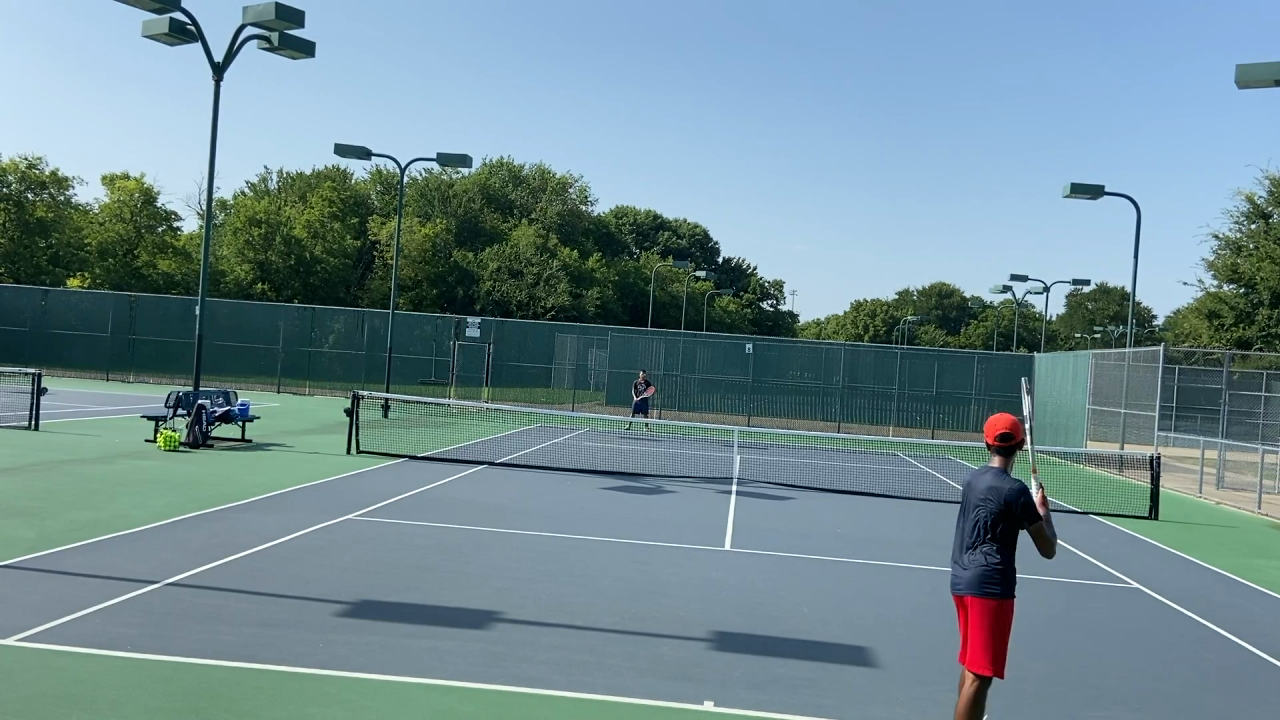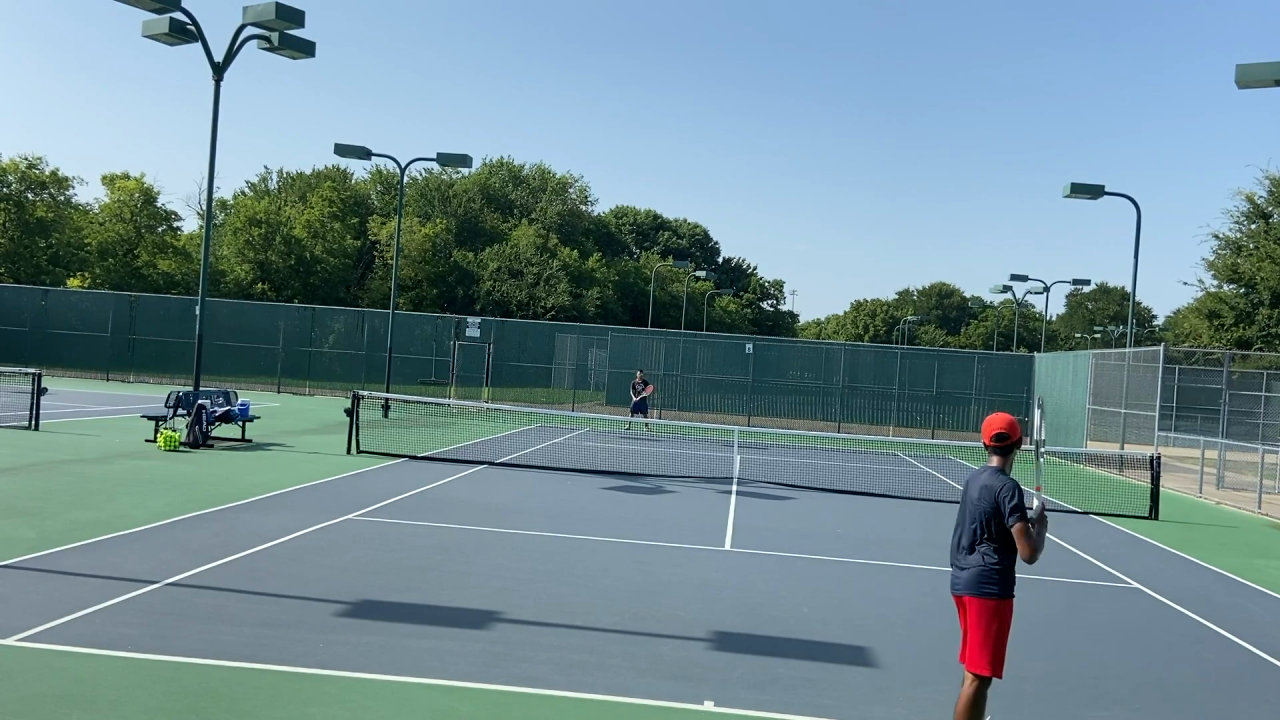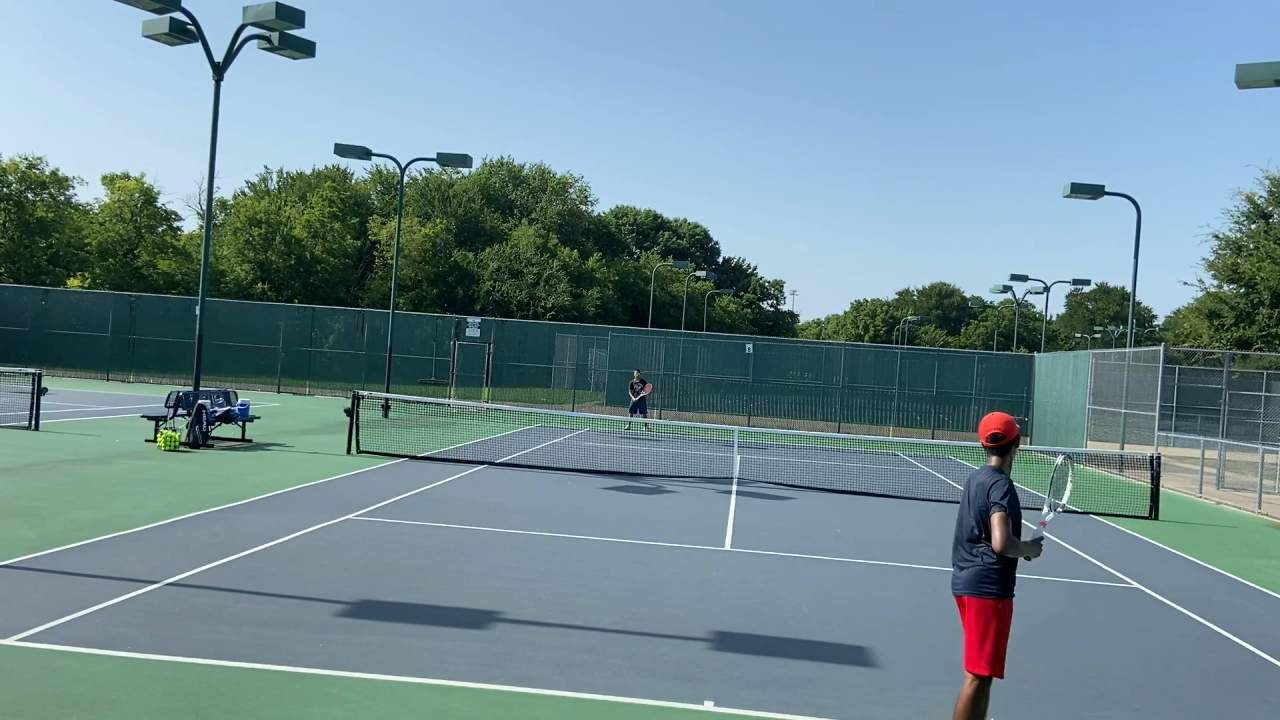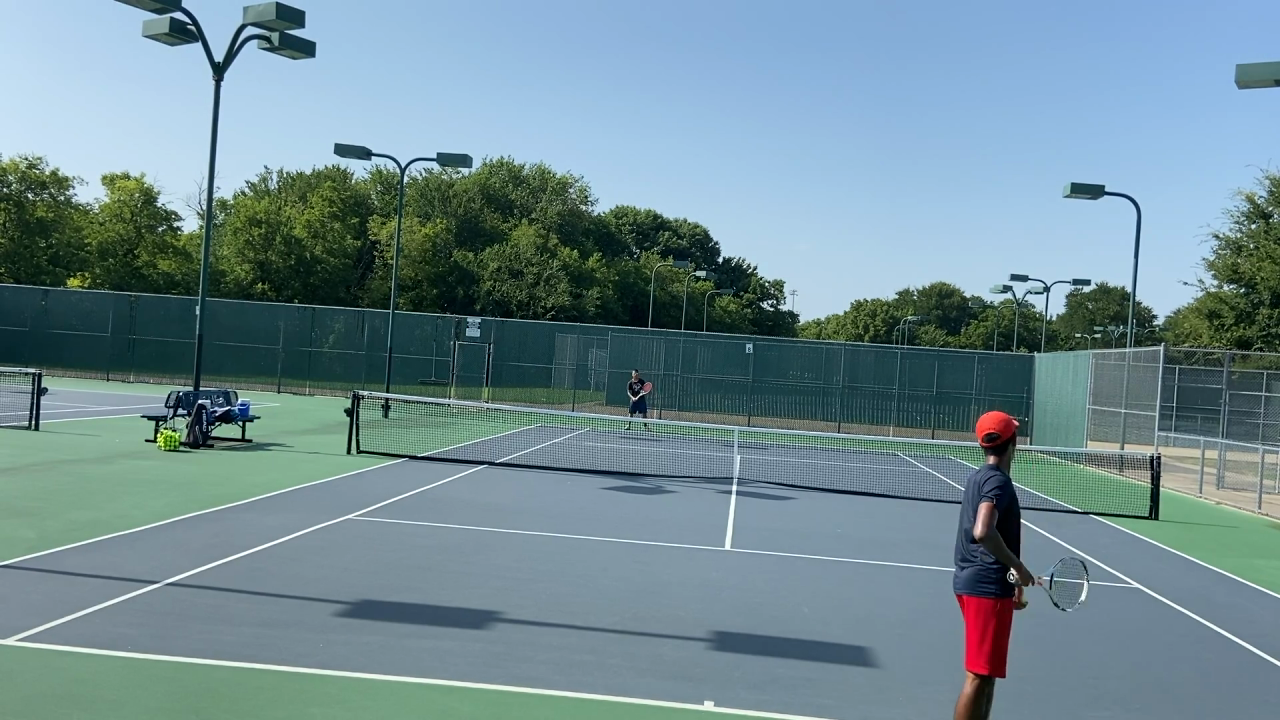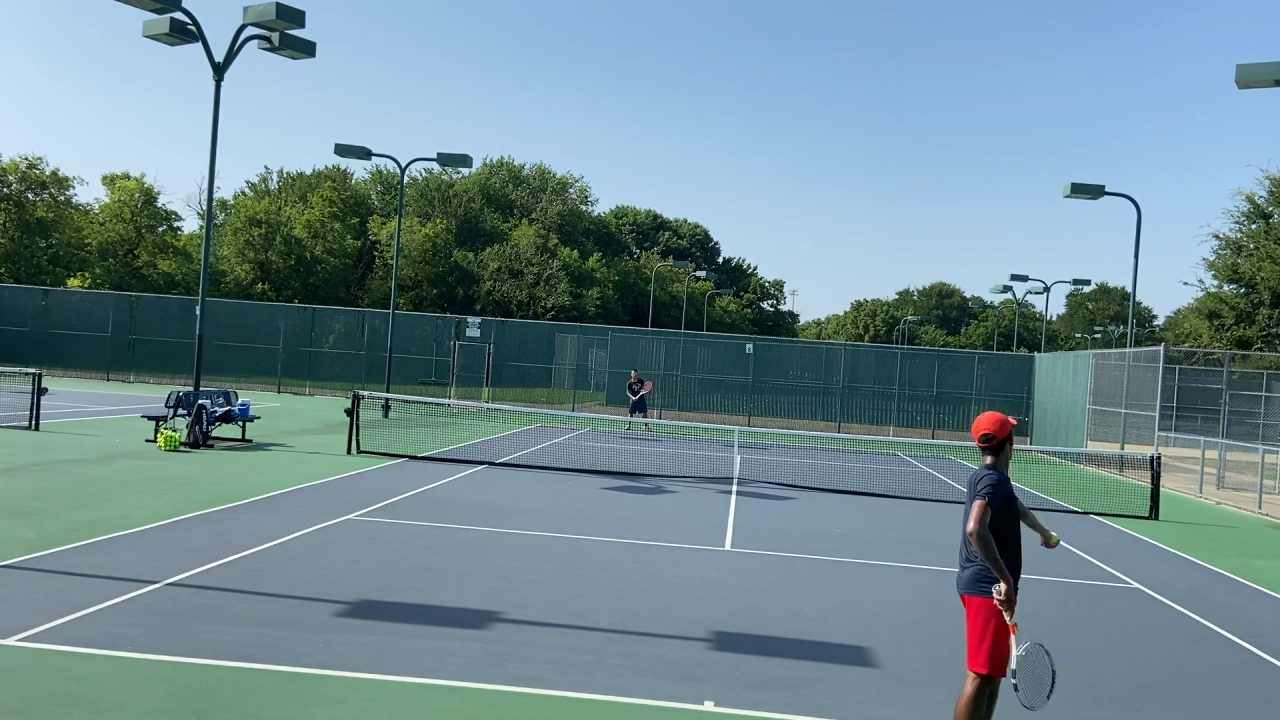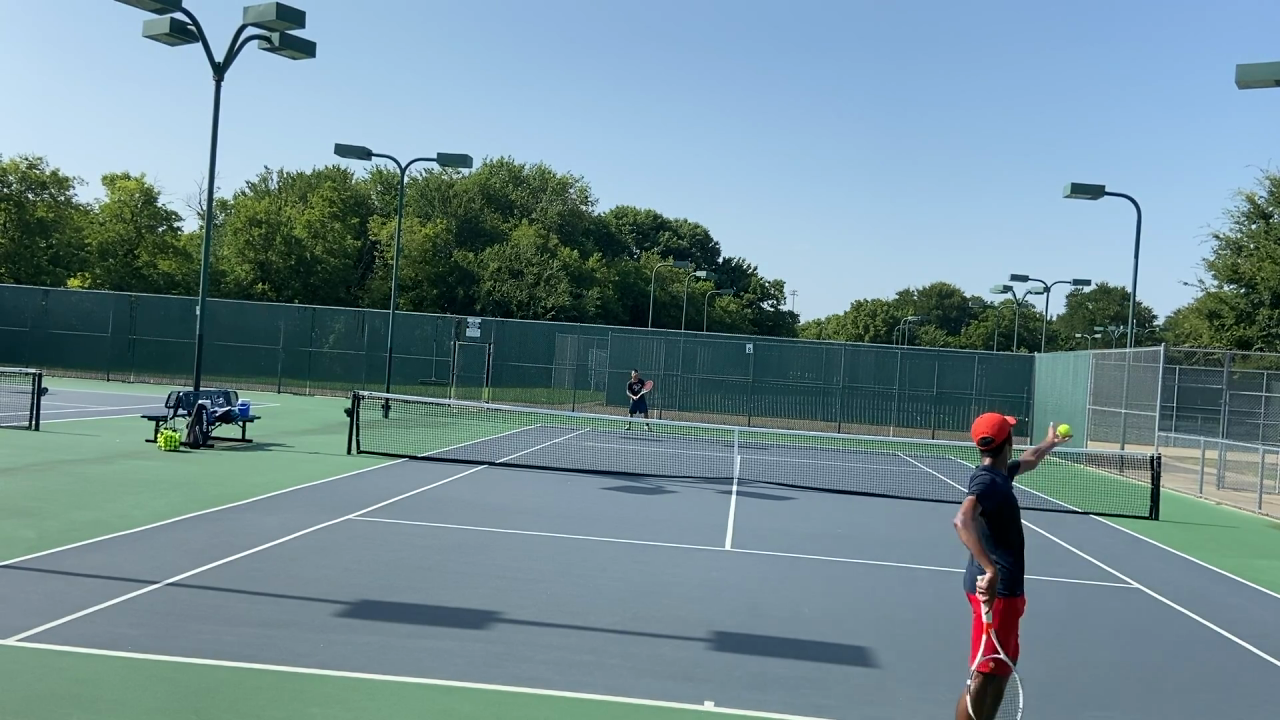
dt=0.1s
person 1, frame 1
left shoulder: (973, 478)
right shoulder: (1015, 490)
right elbow: (1048, 550)
right wrist: (1044, 511)
left hip: (963, 581)
right hip: (991, 587)
left knee: (971, 668)
right knee: (979, 675)
person 1, frame 2
left shoulder: (974, 479)
right shoulder: (1008, 488)
right elbow: (1028, 553)
right wrist: (1040, 526)
left hip: (963, 581)
right hip: (989, 587)
left knee: (973, 668)
right knee: (979, 675)
person 1, frame 3
left shoulder: (977, 478)
right shoulder: (1001, 484)
right elbow: (1001, 544)
right wrist: (1031, 548)
left hip: (967, 582)
right hip: (986, 587)
left knee: (982, 669)
right knee: (979, 675)
person 1, frame 4
left shoulder: (980, 476)
right shoulder: (997, 481)
right elbow: (982, 532)
left wrist: (1014, 586)
right wrist: (1018, 567)
left hip: (971, 581)
right hip: (987, 587)
left knee: (984, 670)
right knee: (980, 675)
person 1, frame 5
left shoulder: (996, 475)
right shoulder: (989, 480)
left elbow: (1017, 510)
right elbow: (974, 528)
left wrist: (1042, 530)
right wrist: (1004, 576)
left hip: (991, 586)
right hip: (986, 589)
left knee: (996, 667)
right knee: (981, 675)
person 1, frame 6
left shoulder: (1000, 473)
right shoulder: (985, 479)
left elbow: (1027, 460)
right elbow: (962, 521)
left wrist: (1048, 443)
right wrist: (989, 568)
left hip: (1004, 588)
right hip: (994, 590)
left knee: (1002, 666)
right knee: (985, 675)
